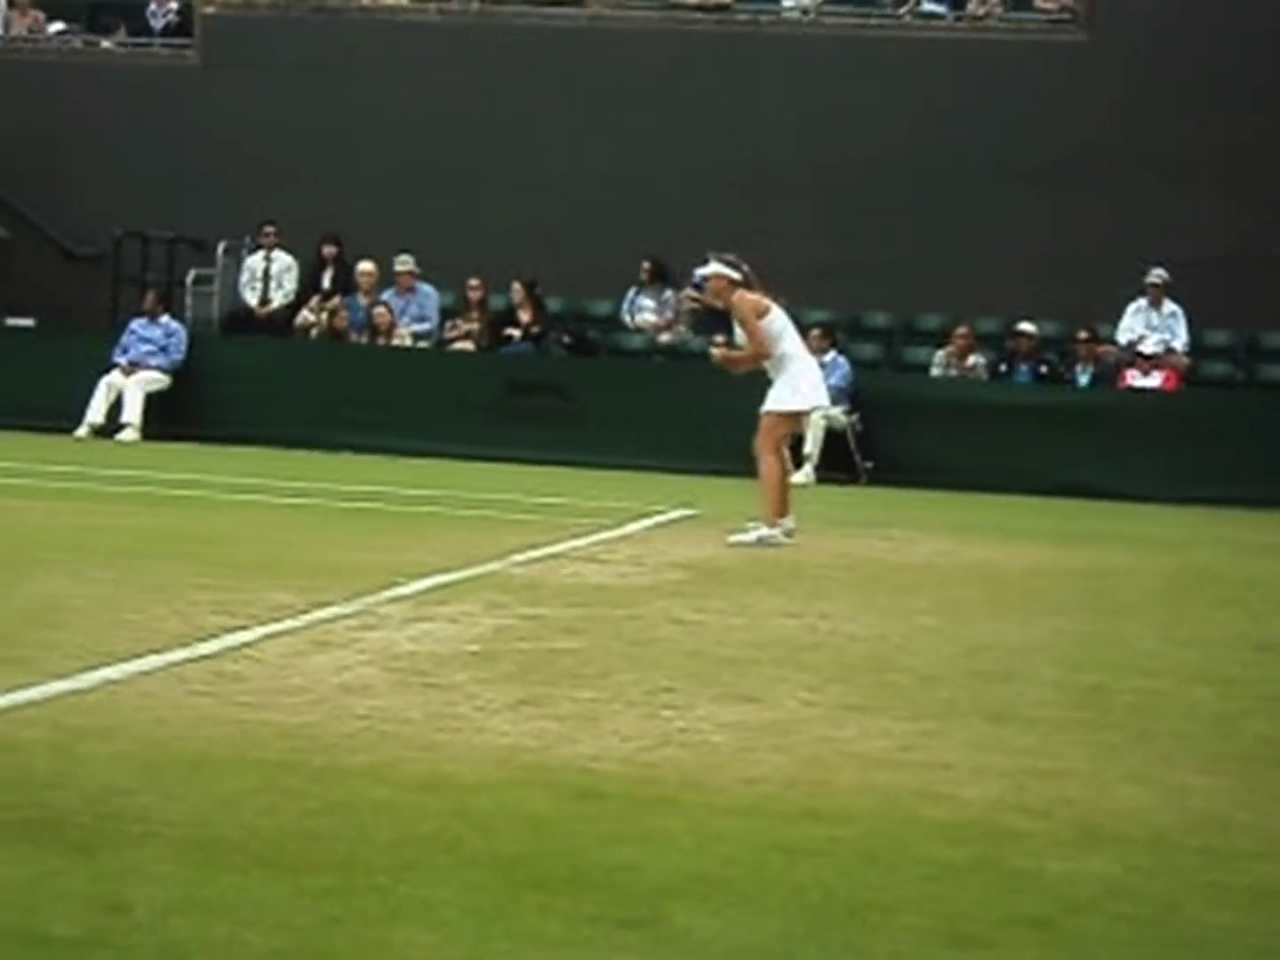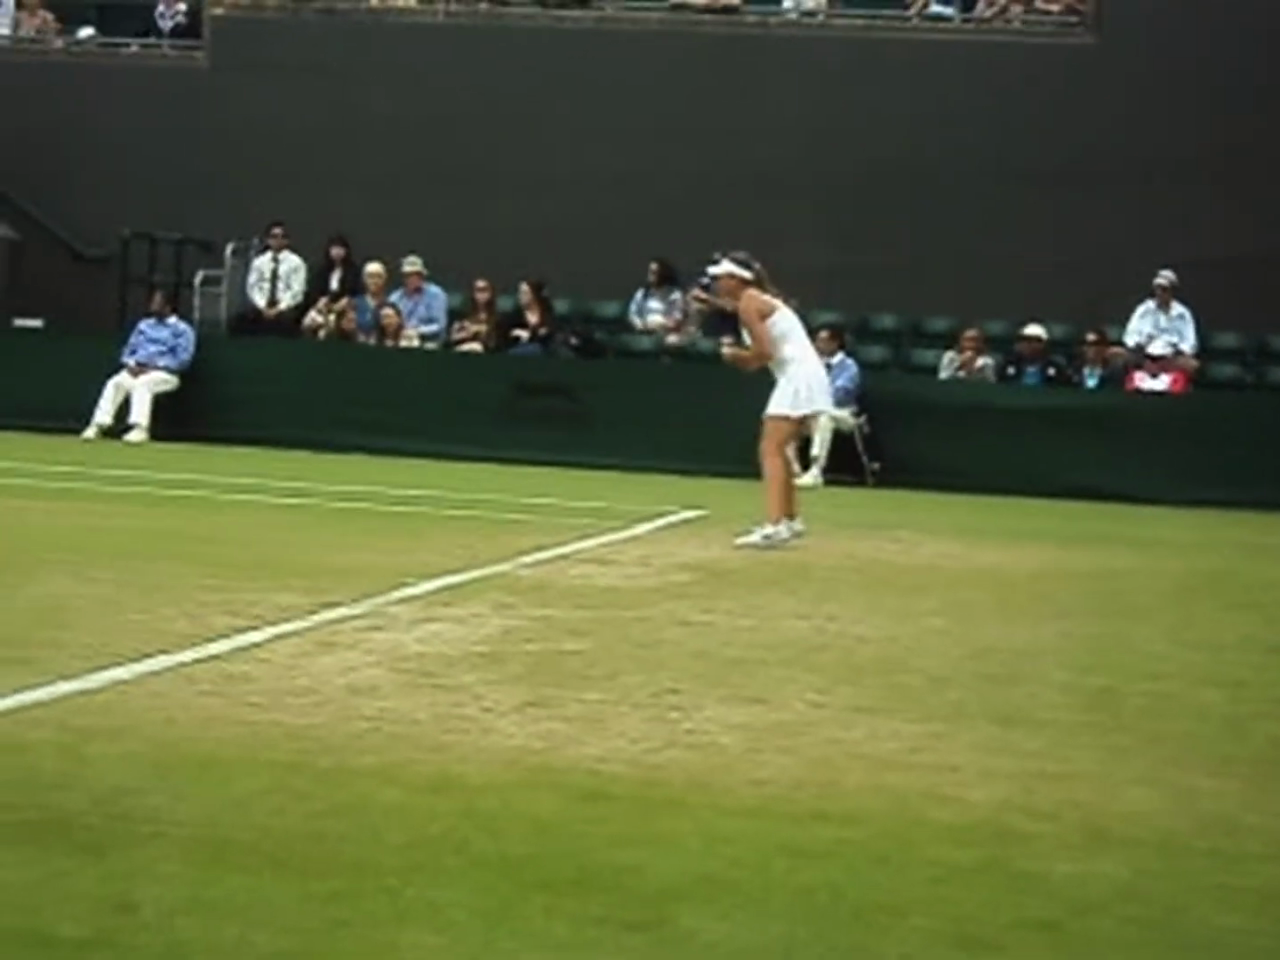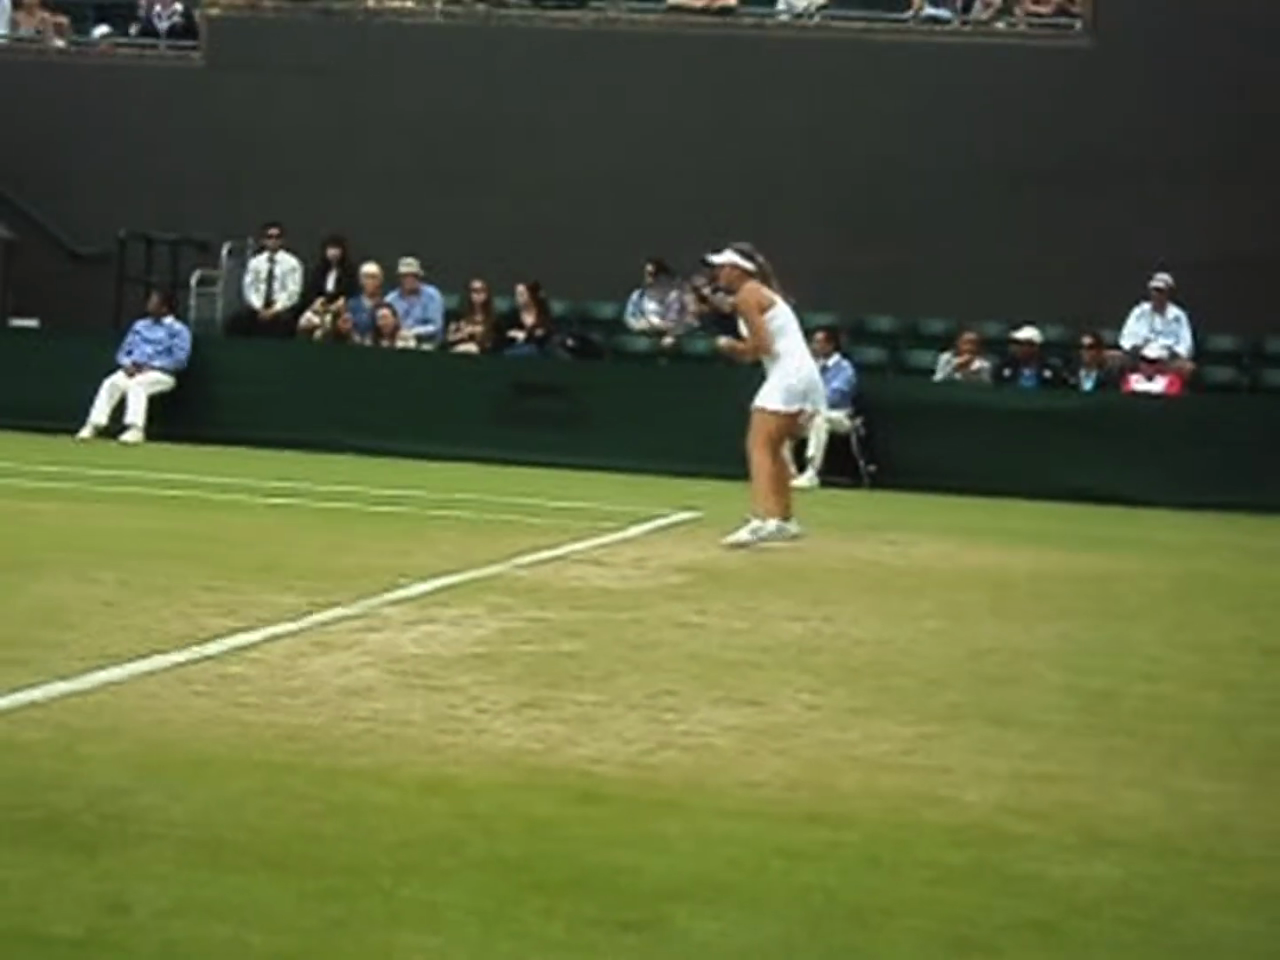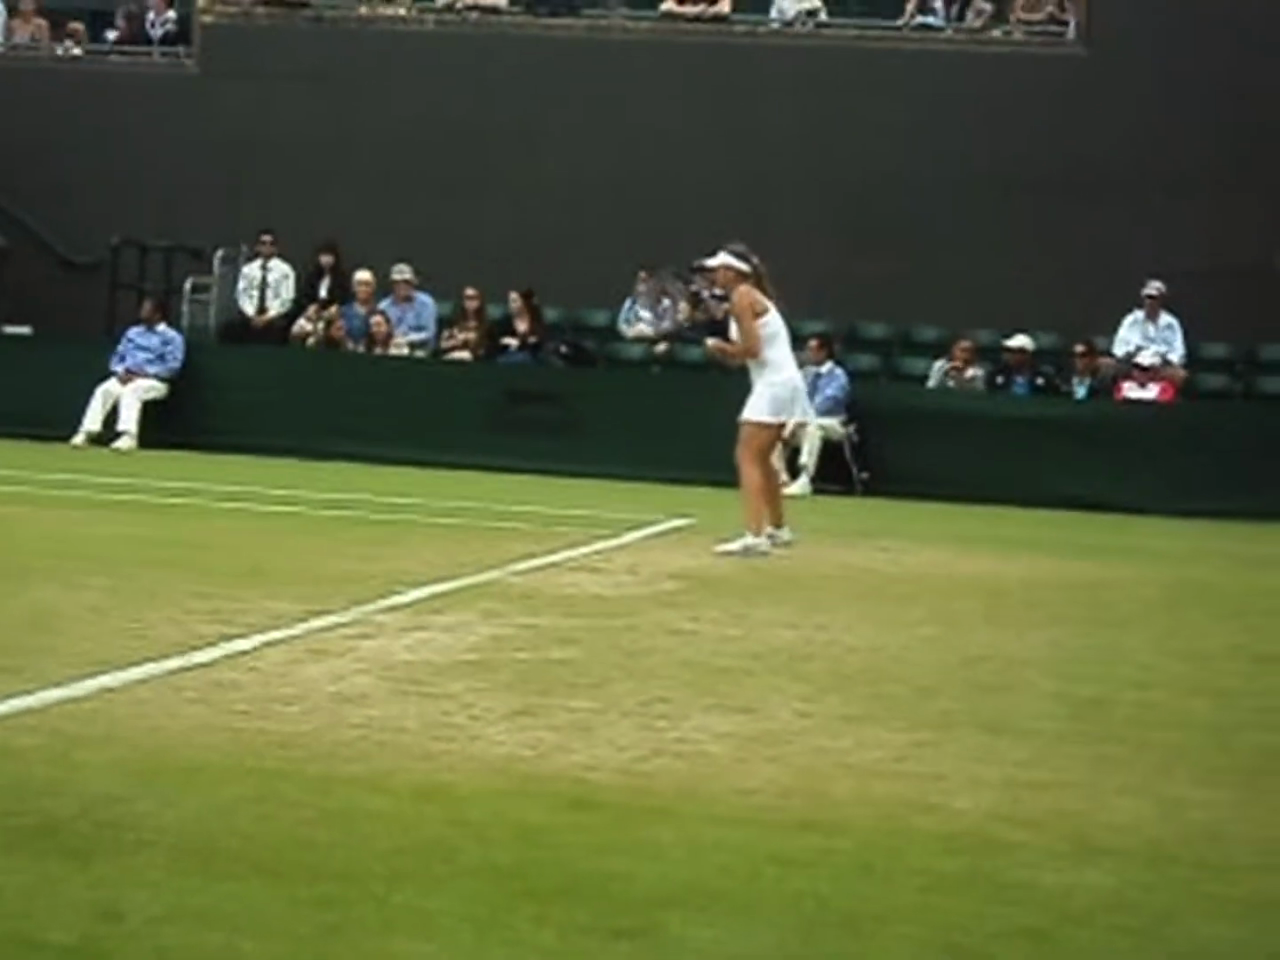
dt=0.2s
person 1, frame 1
left shoulder: (741, 302)
right shoulder: (745, 302)
left elbow: (763, 350)
left wrist: (731, 356)
right wrist: (735, 360)
left hip: (795, 378)
right hip: (795, 377)
left knee: (765, 447)
right knee: (772, 447)
left ankle: (769, 527)
right ankle: (782, 518)
person 1, frame 2
left shoulder: (747, 303)
right shoulder: (761, 300)
left elbow: (766, 351)
left wrist: (738, 355)
right wrist: (745, 358)
left hip: (798, 379)
right hip: (805, 377)
left knee: (769, 451)
right knee: (776, 449)
left ankle: (774, 527)
right ankle: (790, 520)
person 1, frame 3
left shoulder: (746, 294)
right shoulder: (760, 293)
left elbow: (762, 344)
left wrist: (734, 346)
right wrist: (741, 350)
left hip: (789, 376)
right hip: (798, 375)
left knee: (757, 445)
right knee: (772, 448)
left ankle: (761, 521)
right ankle: (785, 521)
person 1, frame 4
left shoulder: (741, 296)
right shoulder: (752, 296)
left elbow: (751, 348)
left wrist: (722, 348)
right wrist: (727, 352)
left hip: (774, 386)
right hip: (780, 384)
left knee: (746, 458)
right knee: (760, 458)
left ankle: (755, 537)
right ankle: (778, 529)
